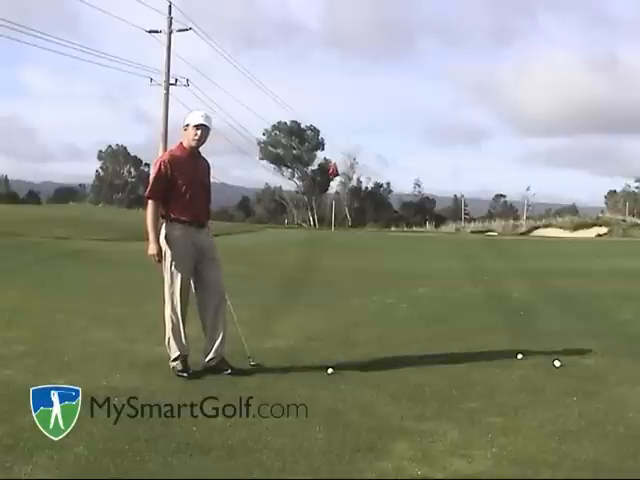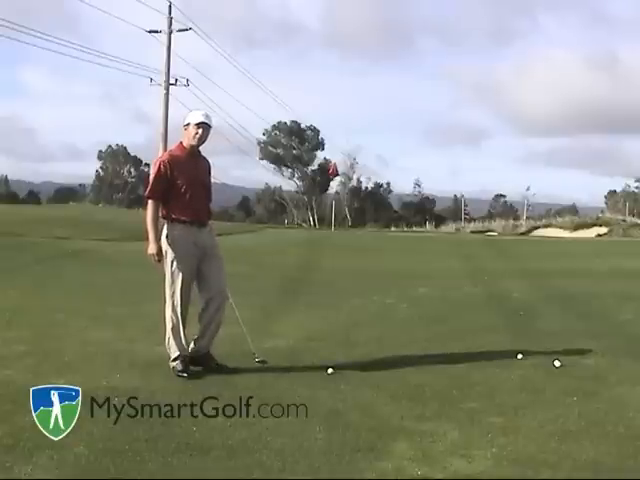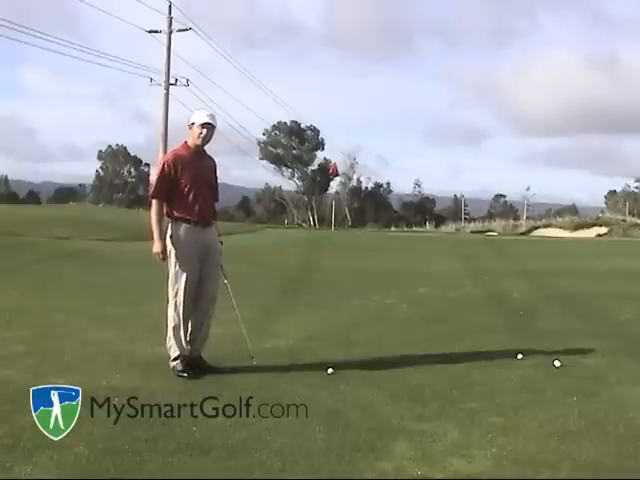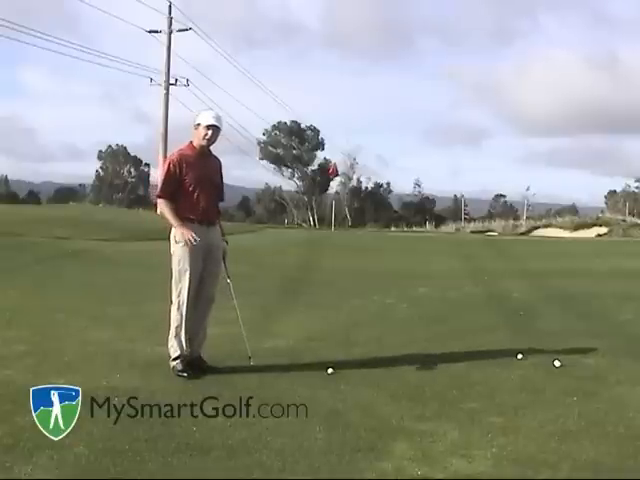
dt=0.3s
person 1, frame 1
left shoulder: (204, 164)
right shoulder: (168, 161)
right elbow: (153, 202)
right wrist: (153, 240)
left hip: (203, 234)
right hip: (178, 234)
left knee: (215, 295)
right knee: (177, 300)
left ankle: (215, 357)
right ankle: (178, 357)
person 1, frame 2
left shoulder: (204, 163)
right shoulder: (167, 161)
right elbow: (153, 201)
right wrist: (153, 239)
left hip: (205, 233)
right hip: (179, 233)
left knee: (217, 294)
right knee: (178, 299)
left ankle: (200, 350)
right ankle: (178, 357)
person 1, frame 3
left shoulder: (210, 163)
right shoulder: (172, 160)
right elbow: (157, 201)
left wrist: (217, 235)
right wrist: (158, 238)
left hip: (209, 233)
right hip: (183, 232)
left knee: (207, 298)
right knee: (181, 298)
left ankle: (195, 353)
right ankle: (177, 356)
person 1, frame 4
left shoulder: (215, 163)
right shoulder: (177, 159)
right elbow: (162, 200)
left wrist: (222, 235)
right wrist: (180, 227)
left hip: (212, 234)
right hip: (187, 234)
left knee: (205, 298)
right knee: (184, 297)
left ankle: (193, 353)
right ankle: (178, 356)
